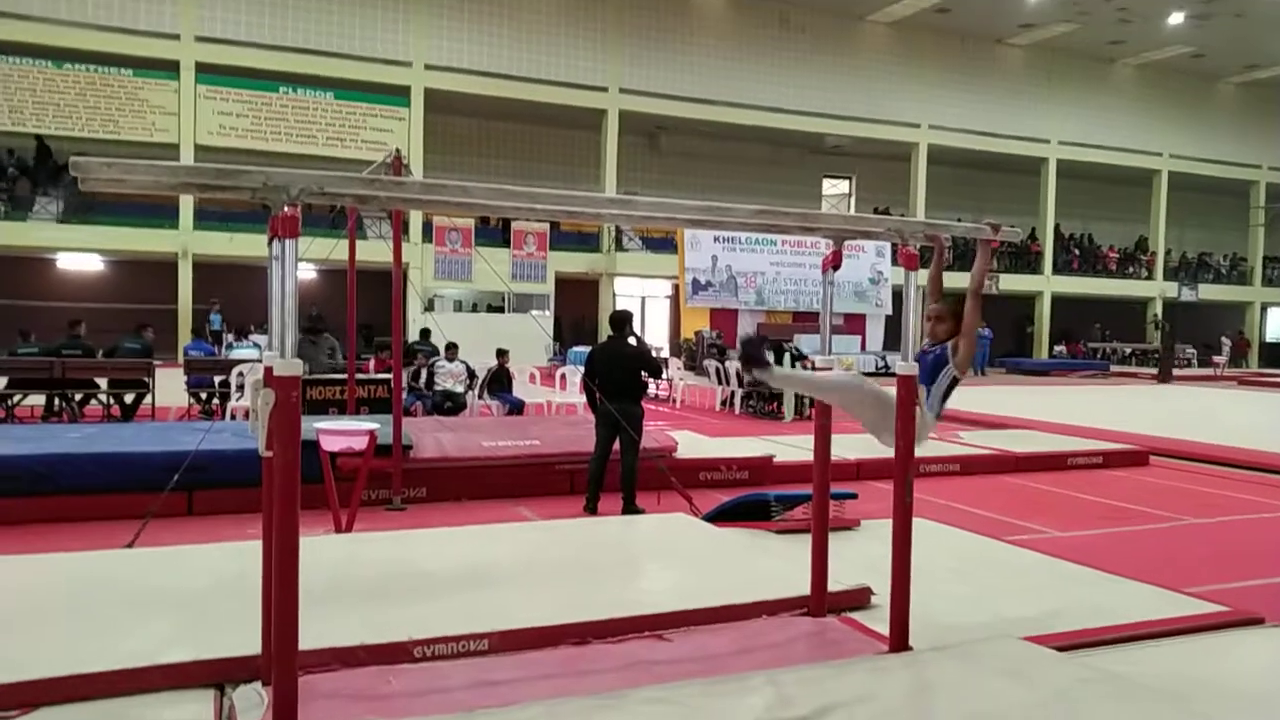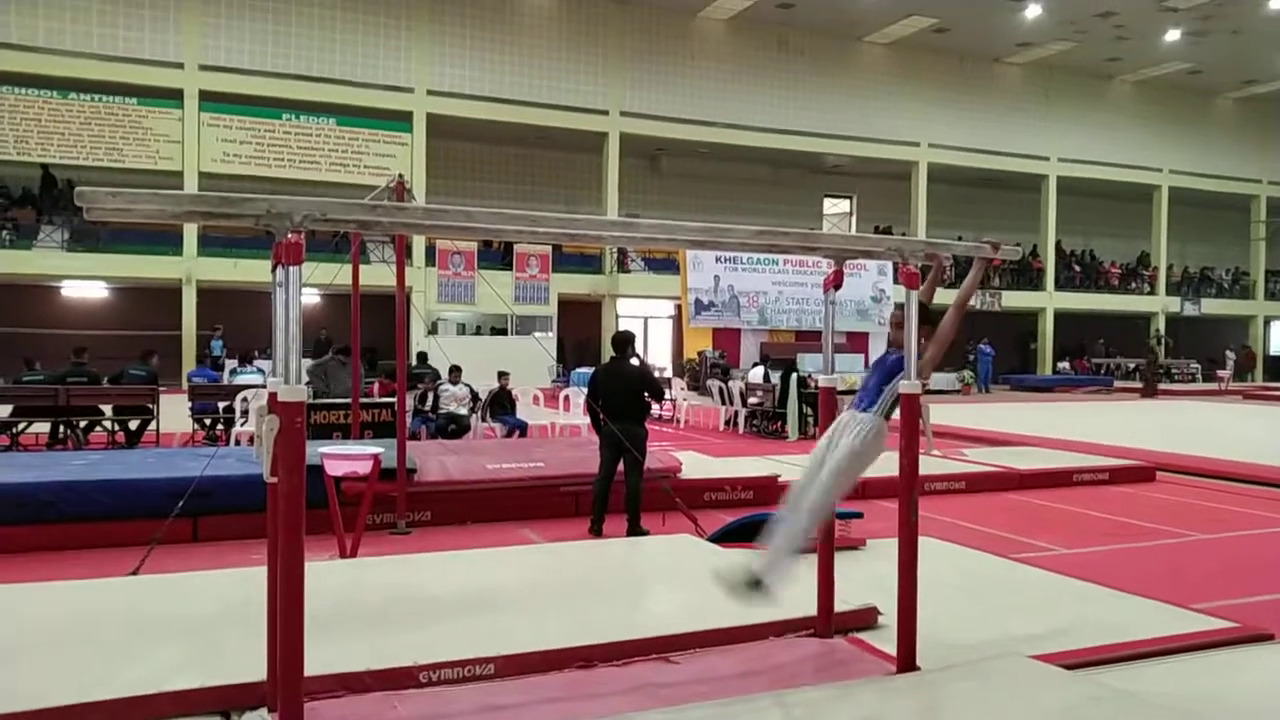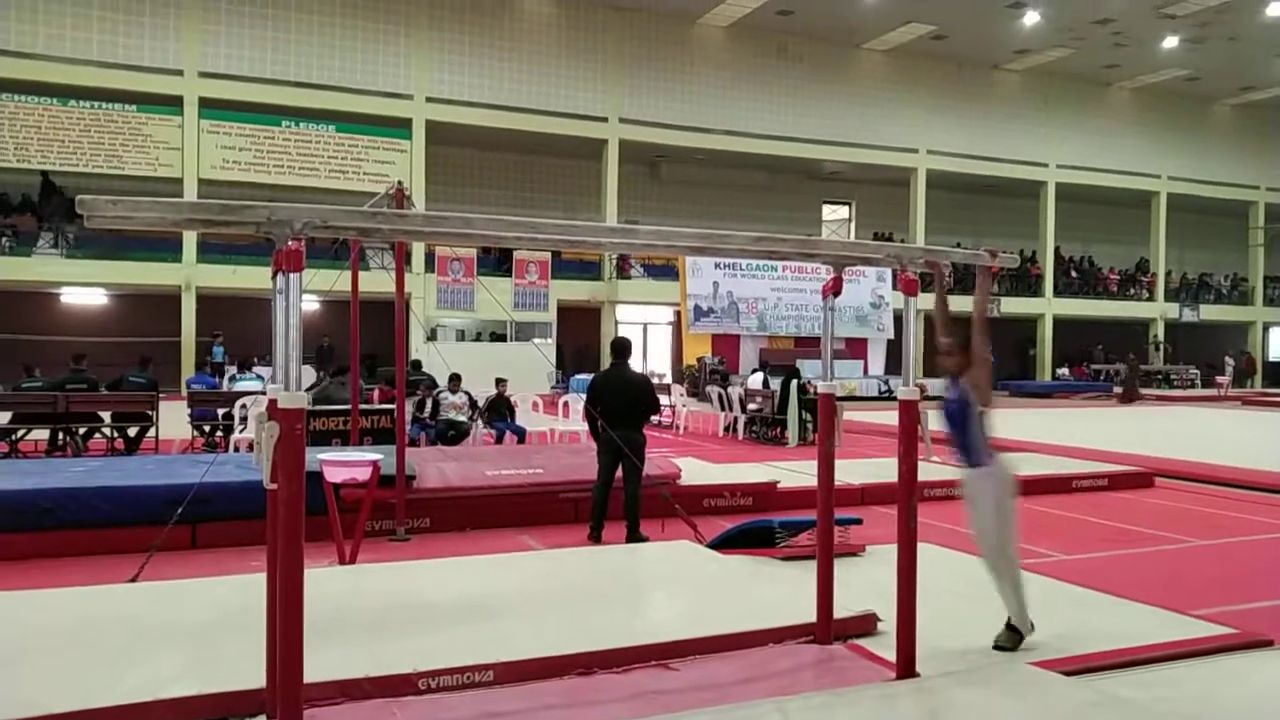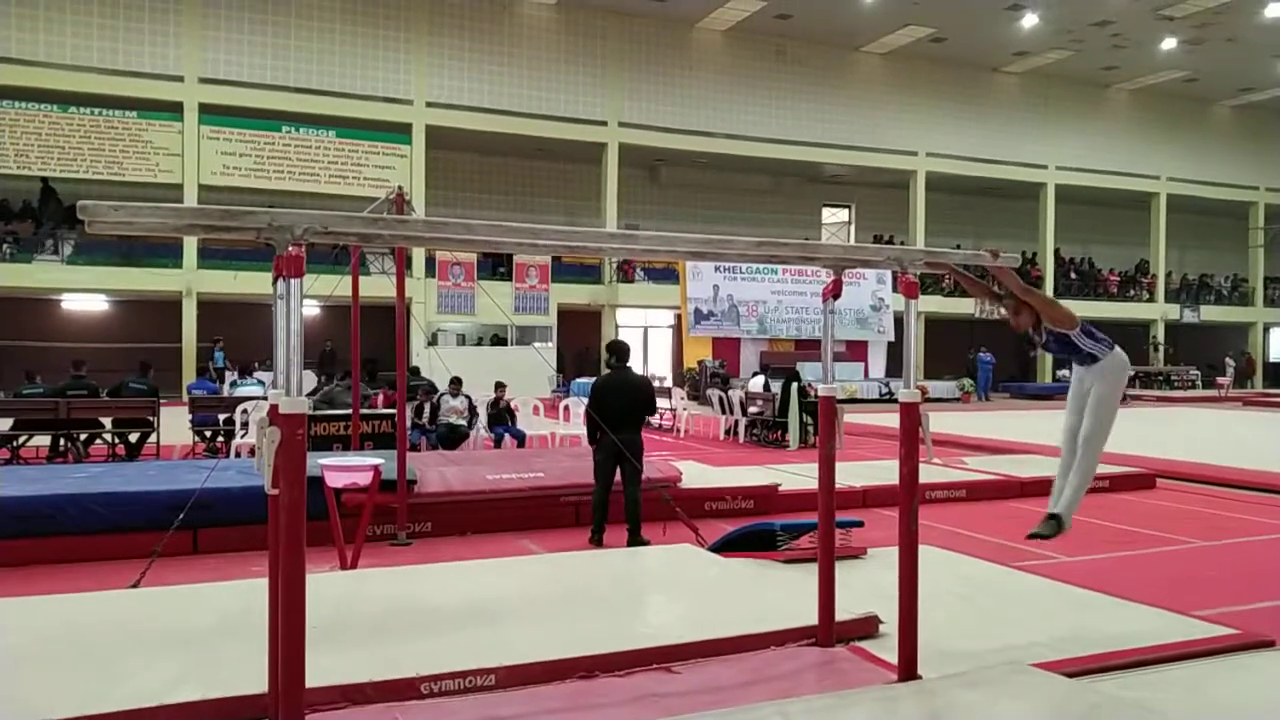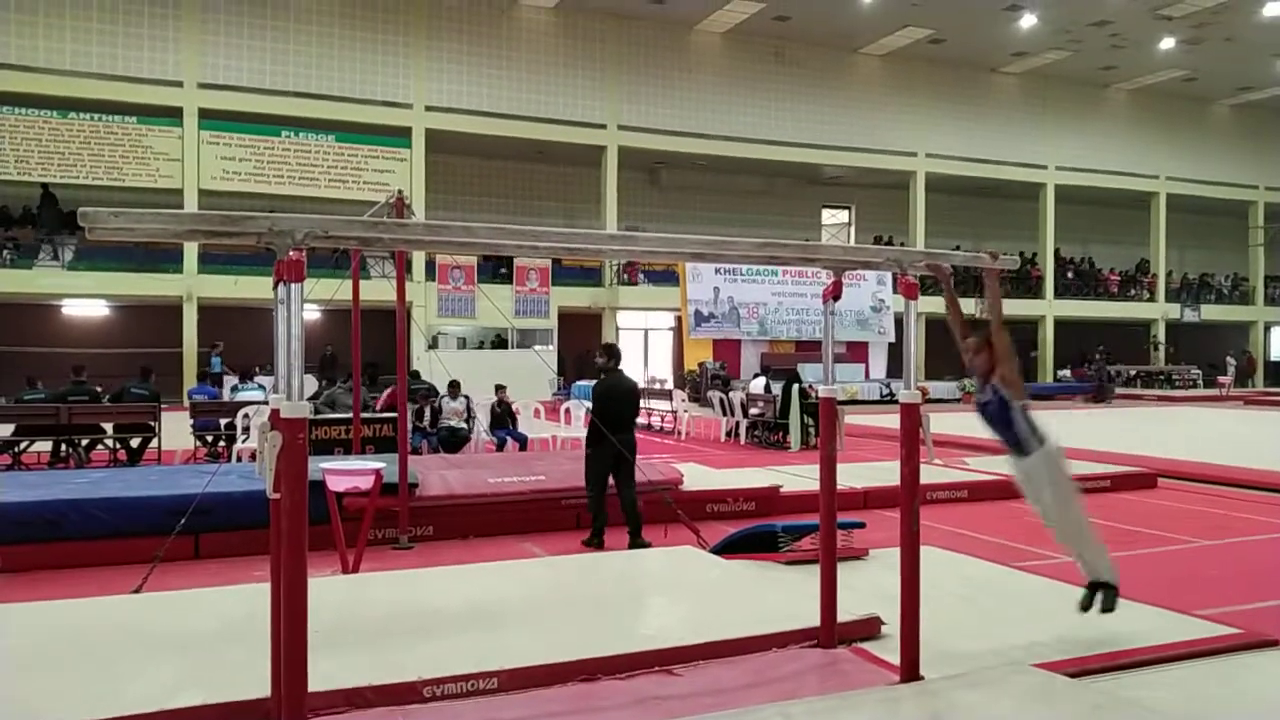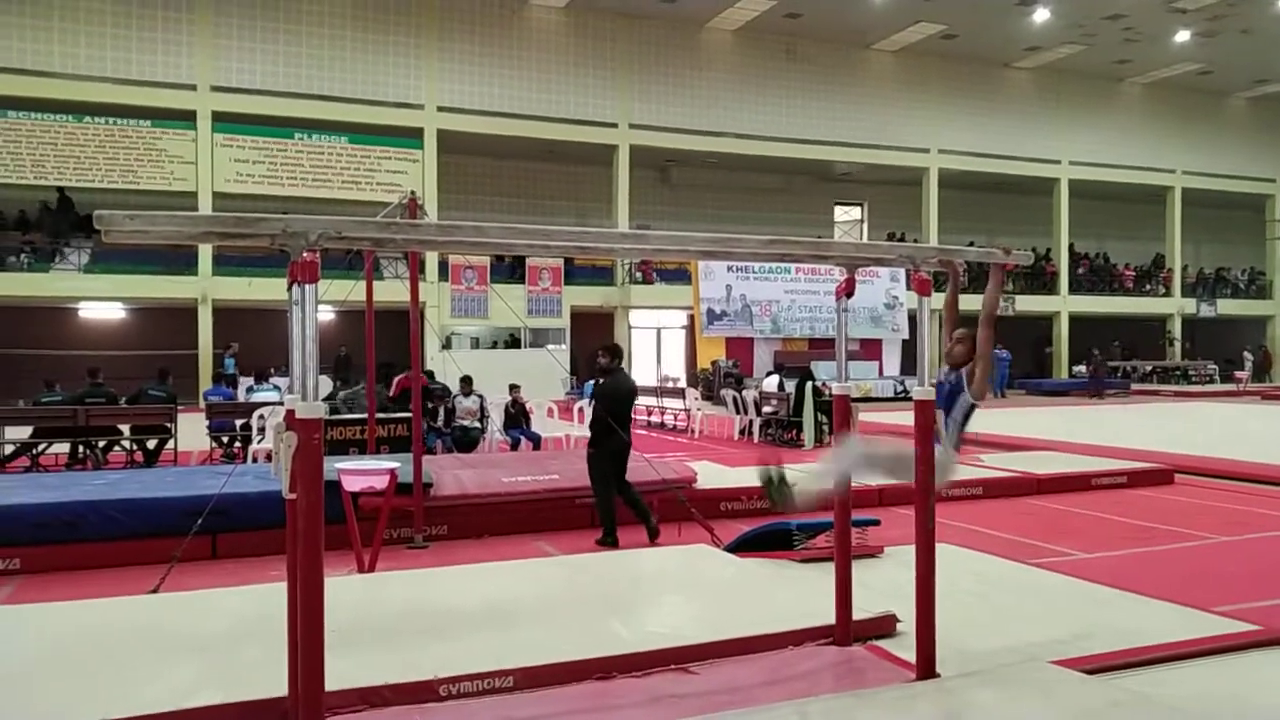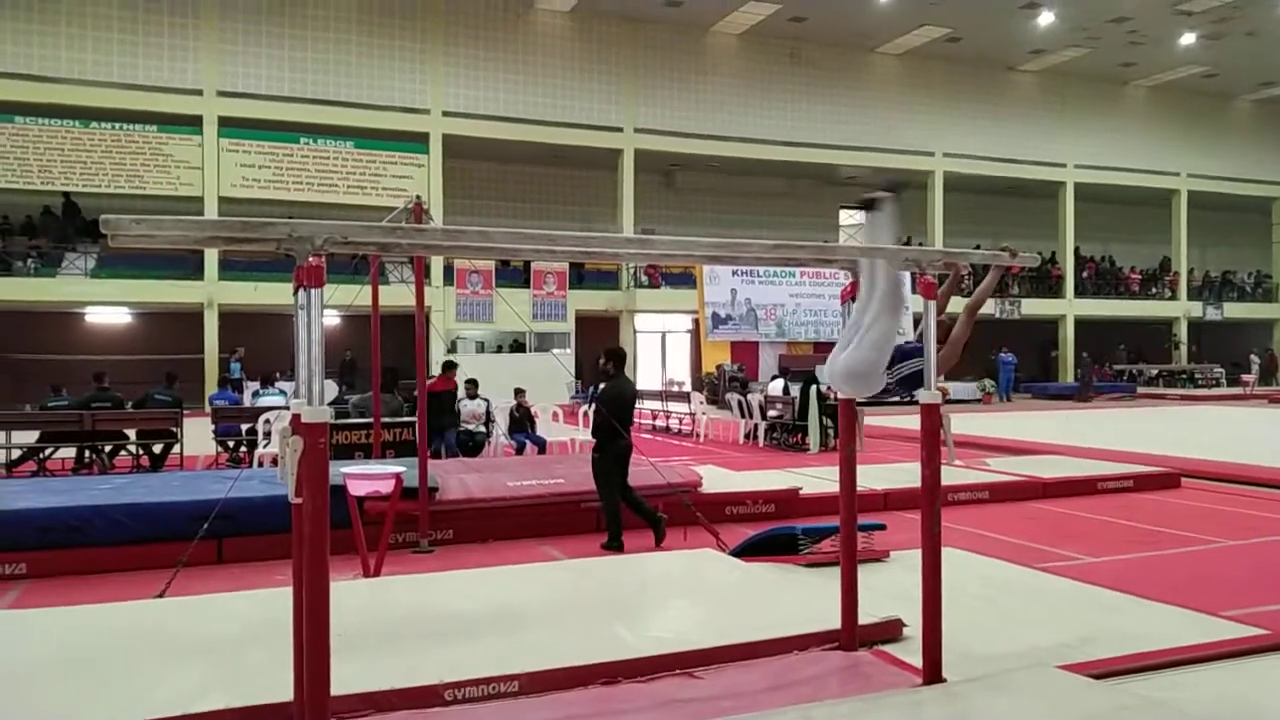
dt=0.4s
person 1, frame 1
left shoulder: (961, 350)
right shoulder: (930, 346)
left elbow: (973, 293)
right elbow: (932, 295)
left wrist: (984, 249)
right wrist: (938, 253)
left hip: (913, 423)
right hip: (888, 414)
left knee: (850, 382)
left ankle: (765, 369)
person 1, frame 2
left shoulder: (925, 356)
right shoulder: (892, 353)
left elbow: (957, 308)
right elbow: (918, 310)
left wrist: (978, 269)
right wrist: (936, 272)
left hip: (869, 430)
right hip: (850, 423)
left knee: (818, 498)
right knee: (800, 494)
left ankle: (766, 573)
right ankle: (765, 568)
person 1, frame 3
left shoulder: (977, 381)
right shoulder: (954, 379)
left elbow: (979, 329)
right elbow: (944, 324)
left wrist: (984, 281)
right wrist: (939, 285)
left hip: (990, 476)
right hip: (972, 475)
left knee: (1002, 554)
right knee: (991, 552)
left ankle: (1018, 623)
right ankle: (1017, 617)
person 1, frame 4
left shoulder: (1054, 316)
right shoulder: (1029, 322)
left elbow: (1023, 289)
right elbow: (985, 293)
left wrist: (996, 266)
right wrist: (950, 270)
left hip: (1108, 366)
right hip: (1083, 371)
left knee: (1088, 443)
right knee: (1070, 444)
left ankle: (1060, 515)
right ankle: (1056, 513)
person 1, frame 5
left shoulder: (1007, 380)
right shoulder: (980, 380)
left elbow: (996, 326)
right elbow: (959, 327)
left wrist: (992, 282)
right wrist: (947, 289)
left hip: (1042, 461)
right hip: (1021, 465)
left knee: (1072, 527)
right knee: (1057, 527)
left ankle: (1105, 579)
right ankle: (1094, 577)
person 1, frame 6
left shoulder: (976, 378)
right shoulder: (948, 373)
left elbow: (988, 320)
right elbow: (950, 321)
left wrist: (996, 276)
right wrist: (954, 282)
left hip: (940, 458)
left knee: (858, 451)
right knee: (854, 449)
left ankle: (797, 497)
person 1, frame 7
left shoulder: (941, 360)
right shoulder: (920, 347)
left elbow: (970, 309)
right elbow: (937, 308)
left wrist: (998, 268)
right wrist: (954, 276)
left hip: (859, 376)
left knee: (891, 303)
person 2, frame 1
left shoulder: (597, 351)
right shoulder: (636, 351)
left elbow: (588, 382)
right elbow: (657, 372)
left wrist: (595, 408)
right wrist: (645, 348)
left hip: (606, 408)
right hip: (630, 409)
left knee: (599, 454)
right knee: (629, 457)
left ankle: (591, 502)
right ankle: (628, 504)
person 2, frame 2
left shoulder: (600, 372)
right shoulder: (639, 372)
left elbow: (591, 403)
right elbow: (659, 395)
left wrist: (599, 429)
left hip: (609, 429)
right hip: (633, 430)
left knee: (603, 476)
right knee: (633, 478)
left ankle: (596, 524)
right ankle: (633, 526)
person 2, frame 3
left shoulder: (599, 379)
right shoulder: (640, 380)
left elbow: (589, 410)
right elbow: (655, 408)
left wrist: (597, 435)
left hip: (608, 437)
right hip: (633, 437)
left knee: (602, 483)
right knee: (632, 485)
left ankle: (595, 530)
right ankle: (632, 532)
person 2, frame 4
left shoulder: (602, 382)
right shoulder: (643, 382)
left elbow: (592, 414)
right elbow: (651, 410)
left wrist: (592, 440)
left hip: (607, 440)
right hip: (632, 439)
left knee: (602, 487)
right knee: (632, 488)
left ankle: (597, 534)
right ankle: (634, 535)
person 2, frame 5
left shoulder: (603, 385)
right shoulder: (631, 385)
left elbow: (597, 418)
right elbow: (635, 412)
left wrist: (590, 444)
left hip: (604, 443)
right hip: (626, 441)
left knee: (596, 490)
right knee: (628, 489)
left ankle: (596, 536)
right ankle: (636, 537)
person 2, frame 6
left shoulder: (608, 385)
right shoulder: (628, 382)
left elbow: (601, 418)
left wrist: (593, 443)
left hip: (605, 442)
right hip: (623, 438)
left knee: (603, 489)
right knee: (621, 484)
left ankle: (609, 535)
right ankle: (648, 520)
person 2, frame 7
left shoulder: (611, 389)
right shoulder: (628, 385)
left elbow: (606, 423)
left wrist: (598, 448)
left hip: (610, 446)
right hip: (623, 442)
left knee: (609, 493)
right knee: (622, 487)
left ankle: (615, 539)
right ankle: (655, 519)
